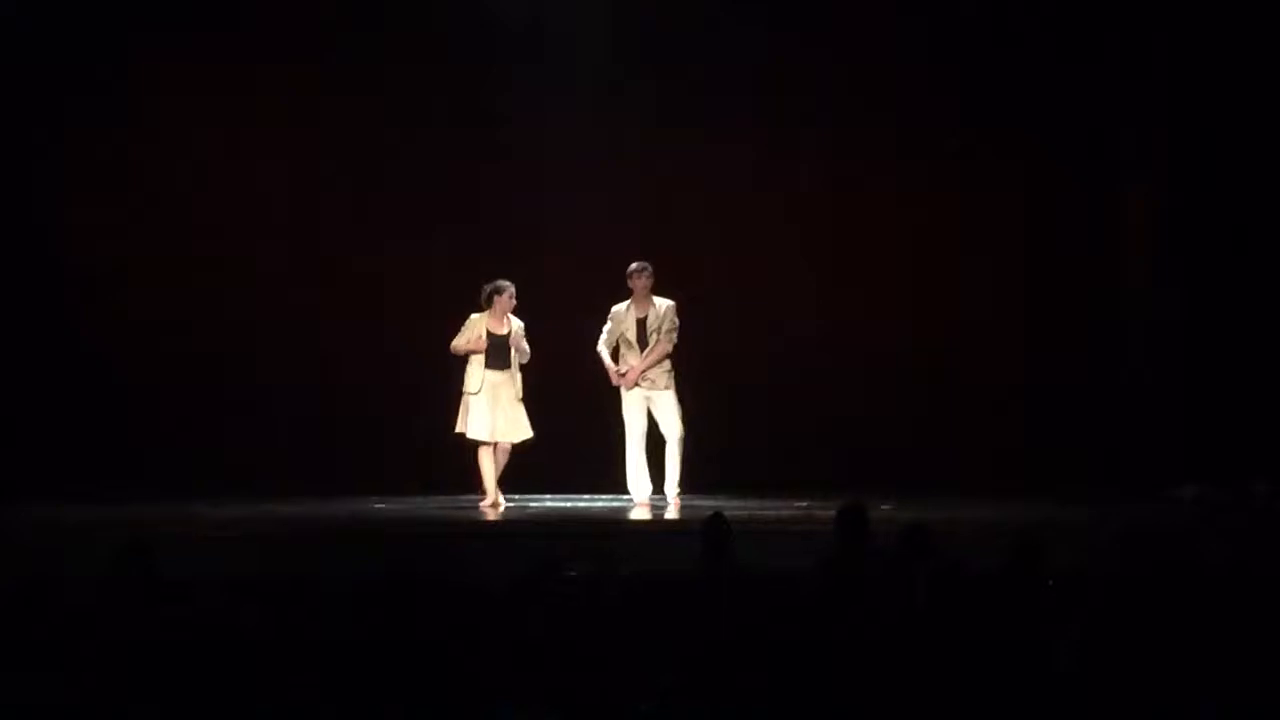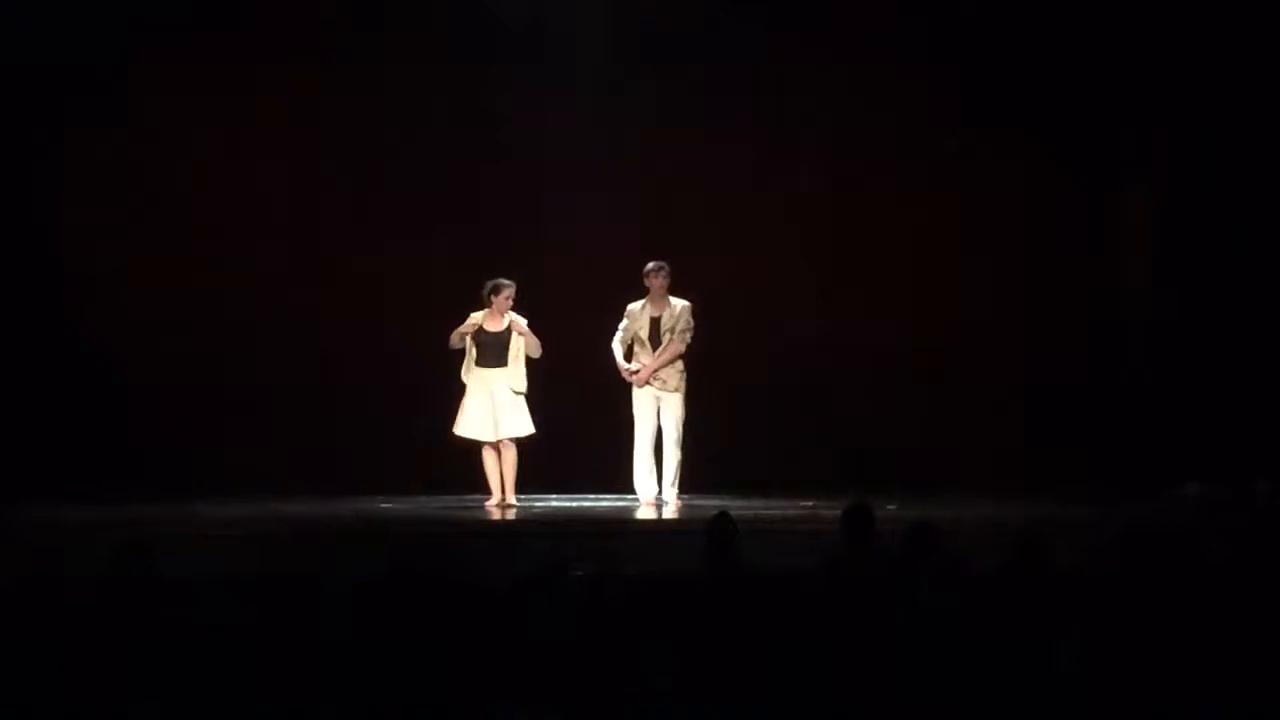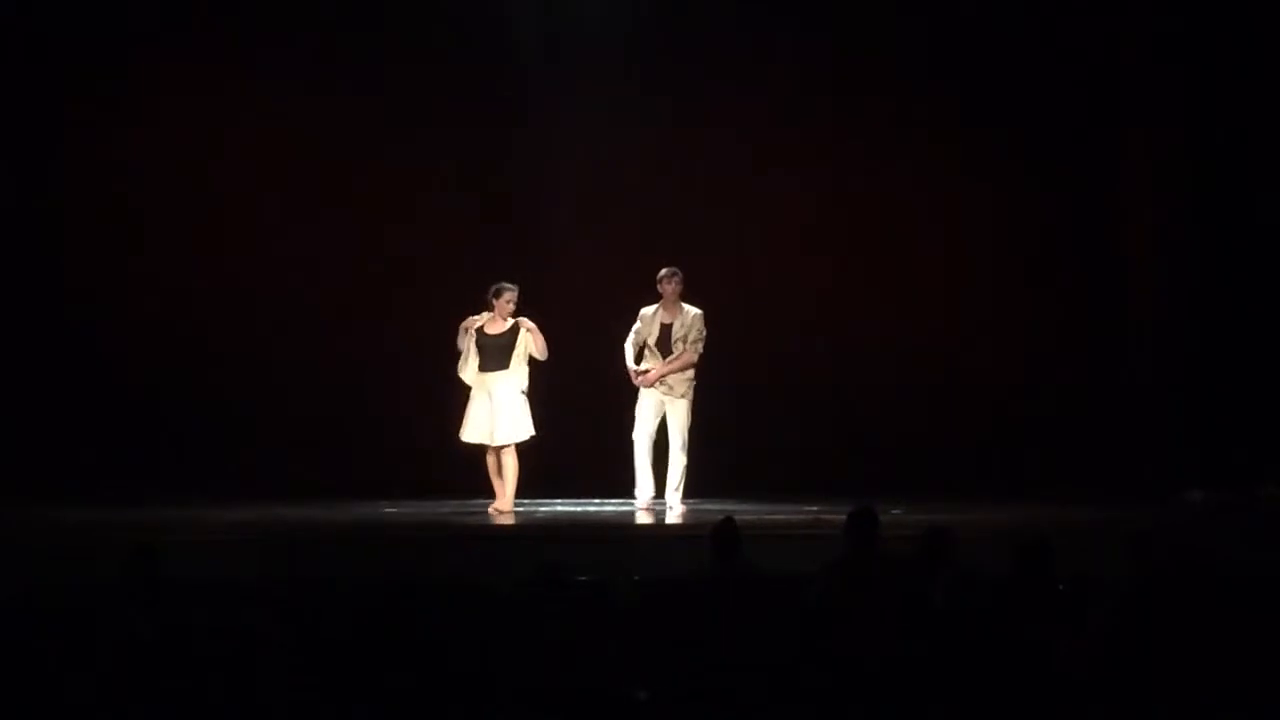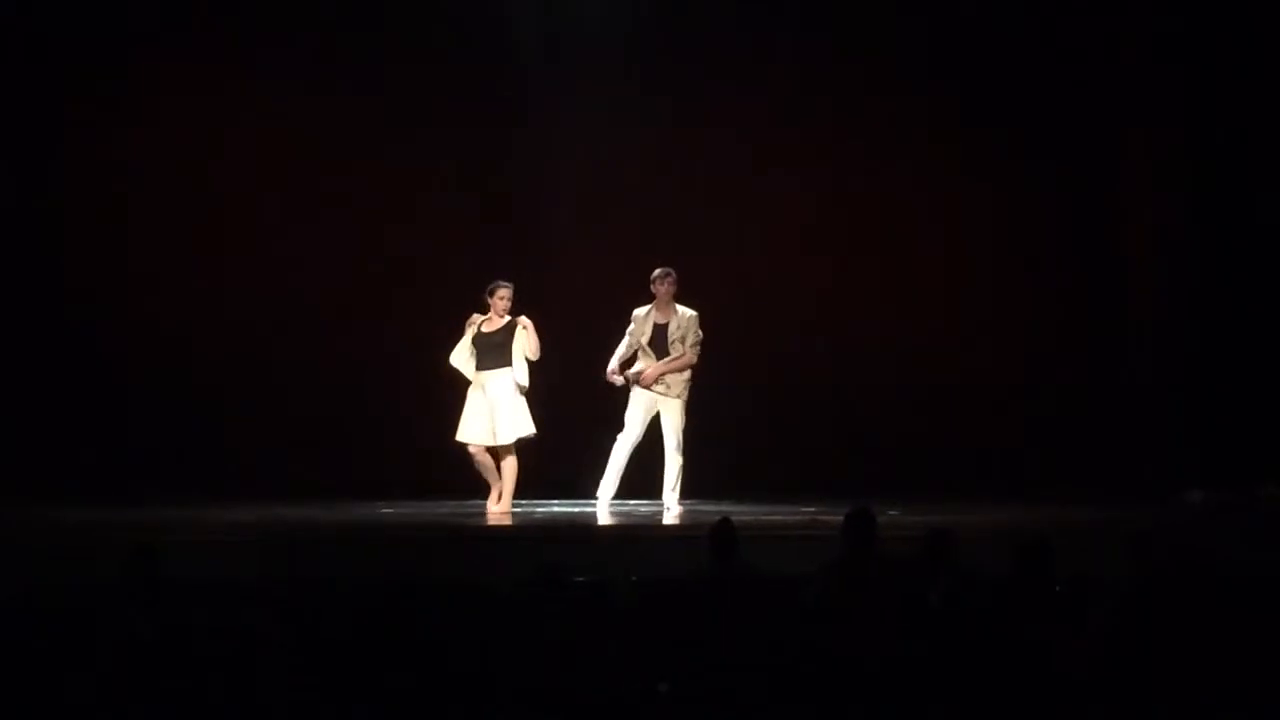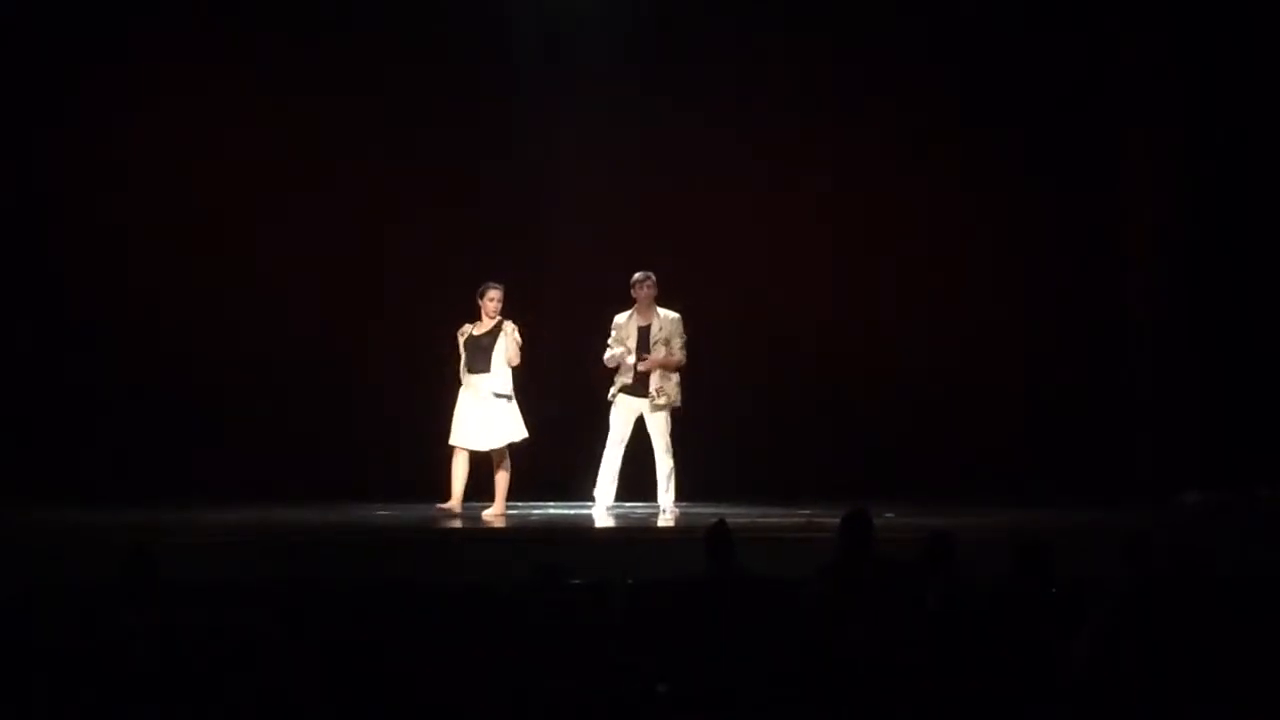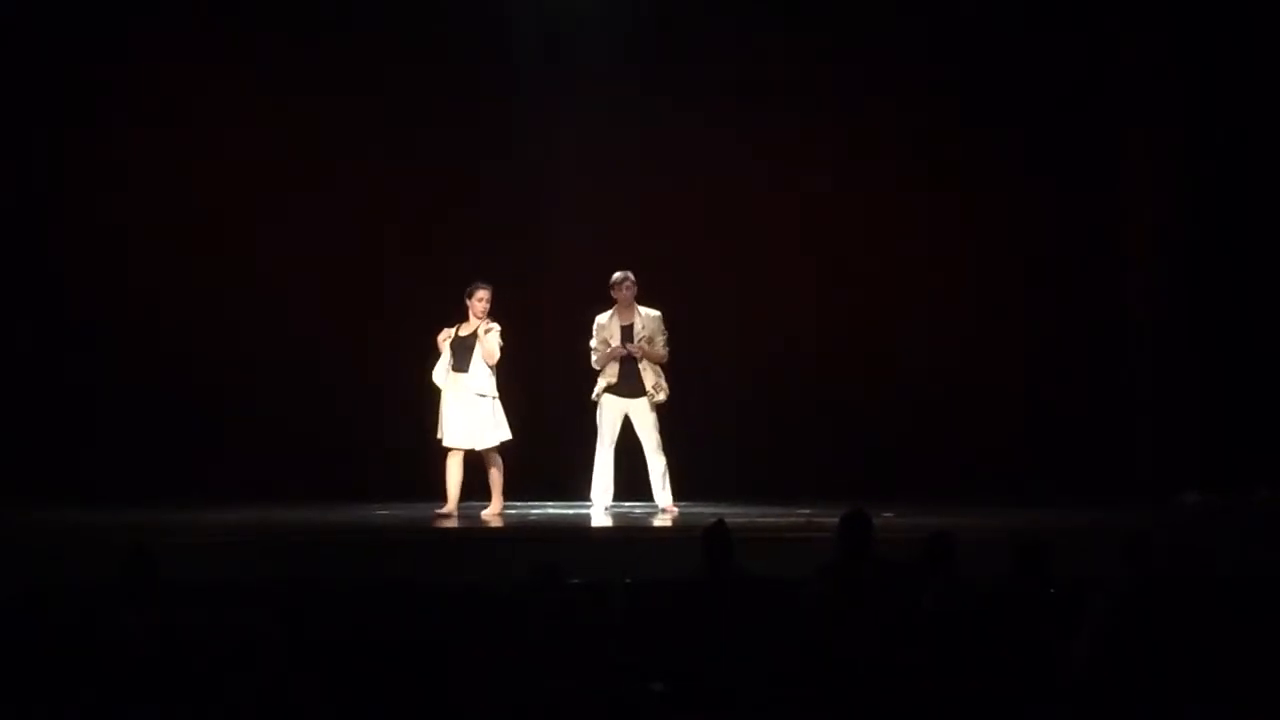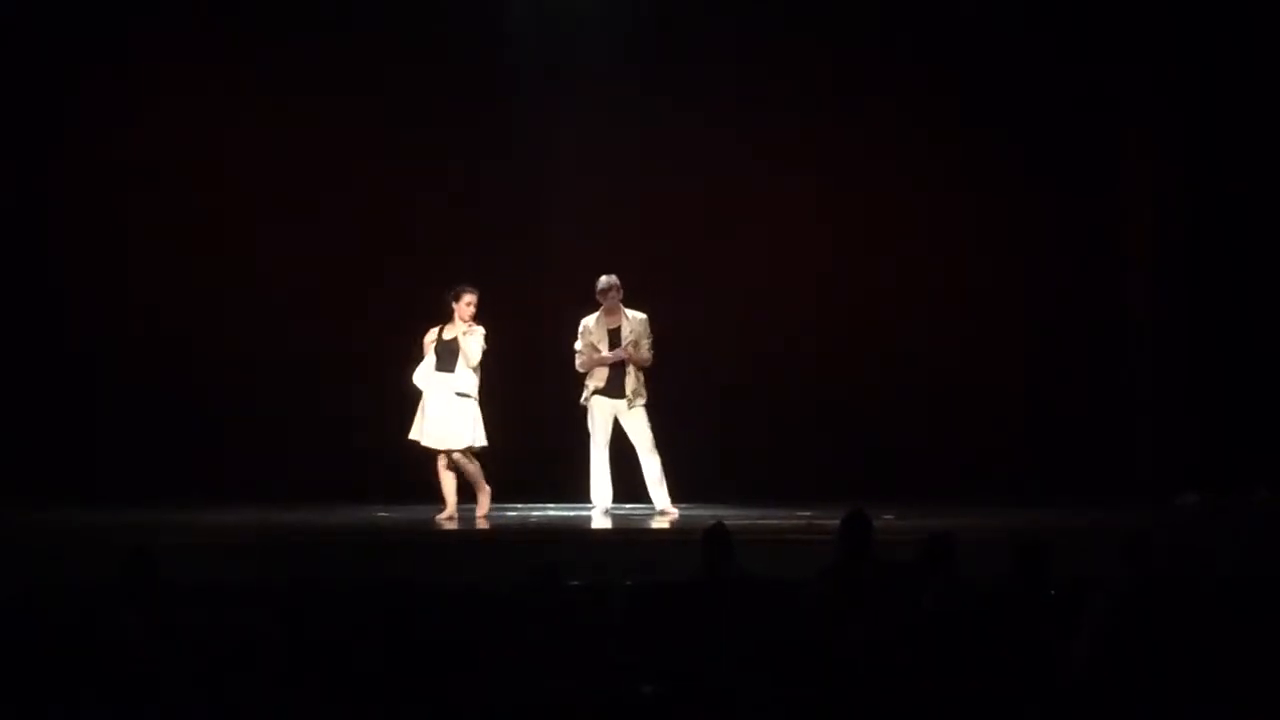
dt=0.3s
person 1, frame 1
left shoulder: (666, 307)
right shoulder: (618, 312)
left elbow: (666, 345)
right elbow: (603, 344)
left wrist: (638, 369)
right wrist: (610, 365)
left hip: (661, 380)
right hip: (632, 382)
left knee: (675, 433)
right knee: (635, 438)
left ankle: (672, 490)
right ankle: (641, 495)
person 1, frame 2
left shoulder: (682, 308)
right shoulder: (634, 310)
left elbow: (678, 346)
right elbow: (619, 340)
left wrist: (649, 368)
right wrist: (620, 361)
left hip: (672, 380)
right hip: (643, 381)
left knee: (672, 438)
right knee: (643, 437)
left ankle: (669, 493)
right ankle: (647, 494)
person 1, frame 3
left shoulder: (694, 316)
right shoulder: (647, 314)
left elbow: (691, 355)
right elbow: (631, 342)
left wrist: (659, 371)
right wrist: (630, 364)
left hip: (680, 386)
right hip: (651, 385)
left knee: (678, 444)
right knee: (642, 436)
left ankle: (674, 499)
right ankle: (643, 494)
person 1, frame 4
left shoulder: (688, 317)
right shoulder: (640, 315)
left elbow: (691, 357)
right elbow: (628, 343)
left wrist: (659, 369)
right wrist: (615, 362)
left hip: (673, 388)
right hip: (644, 386)
left knee: (673, 445)
right knee: (628, 436)
left ankle: (671, 500)
right ankle: (605, 494)
person 1, frame 5
left shoulder: (671, 320)
right shoulder: (621, 321)
left elbow: (680, 358)
right elbow: (610, 356)
left wrist: (658, 362)
right wrist: (613, 356)
left hip: (658, 394)
right hip: (626, 392)
left knee: (663, 448)
right knee: (614, 445)
left ankle: (666, 503)
right ankle: (602, 501)
person 1, frame 6
left shoulder: (652, 318)
right shoulder: (602, 321)
left elbow: (663, 355)
right elbow: (595, 361)
left wrist: (644, 351)
right wrist: (611, 353)
left hip: (642, 394)
right hip: (611, 392)
left knee: (653, 446)
right knee: (604, 446)
left ankle: (665, 501)
right ankle: (600, 501)
person 1, frame 7
left shoulder: (638, 320)
right shoulder: (588, 324)
left elbow: (647, 359)
right elbow: (580, 364)
left wrist: (632, 355)
right wrist: (599, 358)
left hip: (630, 395)
right hip: (600, 394)
left knee: (647, 446)
right knee: (599, 448)
left ankle: (662, 502)
right ankle: (601, 503)
person 2, frame 1
left shoulder: (515, 324)
right shoulder: (476, 321)
left elbow: (524, 358)
right elbow: (454, 347)
left wrist: (521, 347)
right wrist: (472, 347)
left hip: (506, 385)
right hip: (481, 385)
left knee: (506, 443)
right knee: (485, 441)
left ankle: (492, 484)
right ankle: (491, 493)
person 2, frame 2
left shoulder: (516, 322)
right shoulder: (475, 319)
left elbow: (536, 352)
right elbow: (454, 345)
left wrist: (525, 331)
right wrist: (460, 332)
left hip: (505, 384)
right hip: (479, 383)
left knee: (506, 439)
right knee: (486, 441)
left ankle: (510, 492)
right ankle: (495, 494)
person 2, frame 3
left shoulder: (520, 328)
right shoulder: (480, 324)
left elbow: (542, 354)
right elbow: (463, 348)
left wrist: (534, 329)
right wrist: (462, 328)
left hip: (507, 387)
right hip: (482, 387)
left knee: (506, 445)
right knee: (490, 447)
left ankle: (508, 500)
right ankle: (499, 497)
person 2, frame 4
left shoulder: (516, 326)
right shoulder: (479, 325)
left elbow: (534, 354)
right elbow: (467, 355)
left wrist: (530, 327)
right wrist: (468, 328)
left hip: (504, 386)
right hip: (479, 387)
left knee: (505, 445)
right knee: (474, 446)
left ankle: (505, 501)
right ankle: (496, 484)
person 2, frame 5
left shoulder: (504, 328)
right shoulder: (472, 329)
left elbow: (514, 360)
left wrist: (511, 335)
right wrist: (460, 339)
left hip: (493, 392)
right hip: (469, 391)
left knee: (498, 450)
right knee: (460, 447)
left ankle: (499, 504)
right ankle: (456, 500)
person 2, frame 6
left shoulder: (491, 328)
right shoulder: (457, 330)
left elbow: (492, 359)
left wrist: (482, 334)
right wrist: (441, 343)
left hip: (478, 392)
right hip: (454, 391)
left knee: (488, 450)
right knee: (454, 449)
left ankle: (497, 501)
right ankle: (451, 503)
person 2, frame 7
left shoulder: (475, 332)
right shoulder: (439, 331)
left elbow: (472, 361)
right elbow: (431, 362)
left wrist: (461, 335)
right wrist: (427, 344)
left hip: (460, 394)
right hip: (436, 393)
left knee: (458, 453)
right knee: (441, 454)
left ankle: (483, 490)
right ankle: (451, 506)
